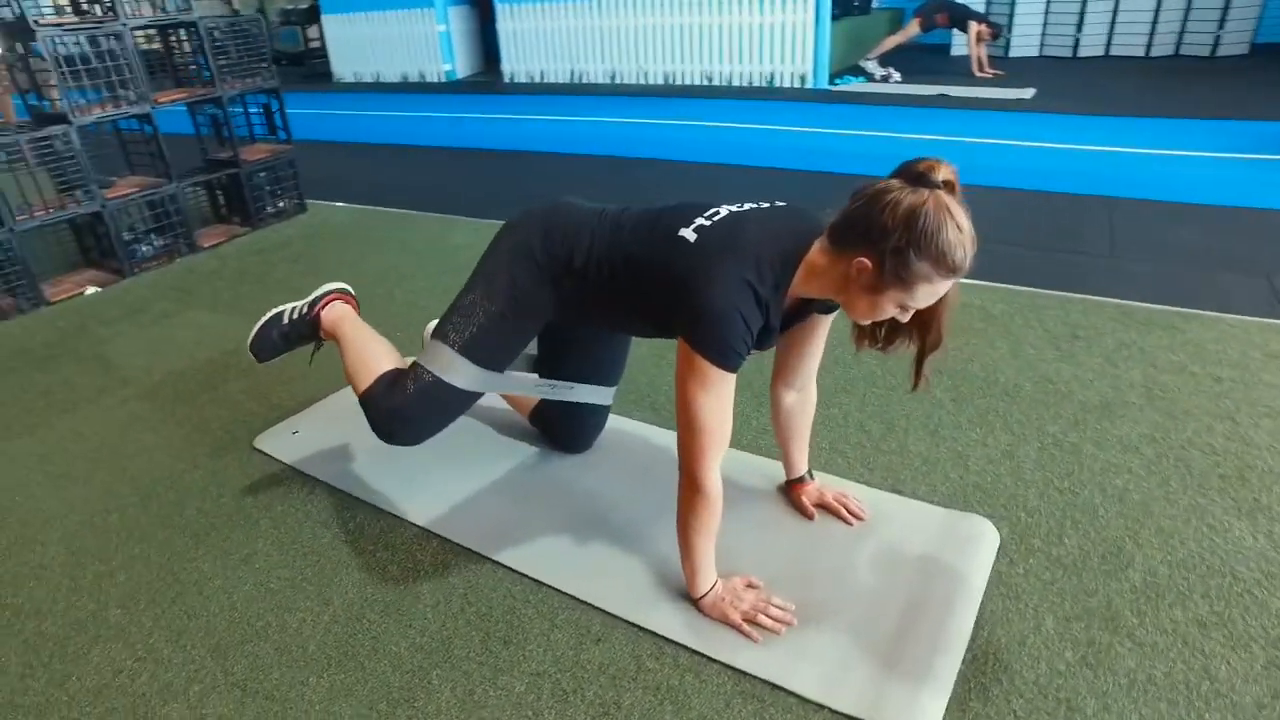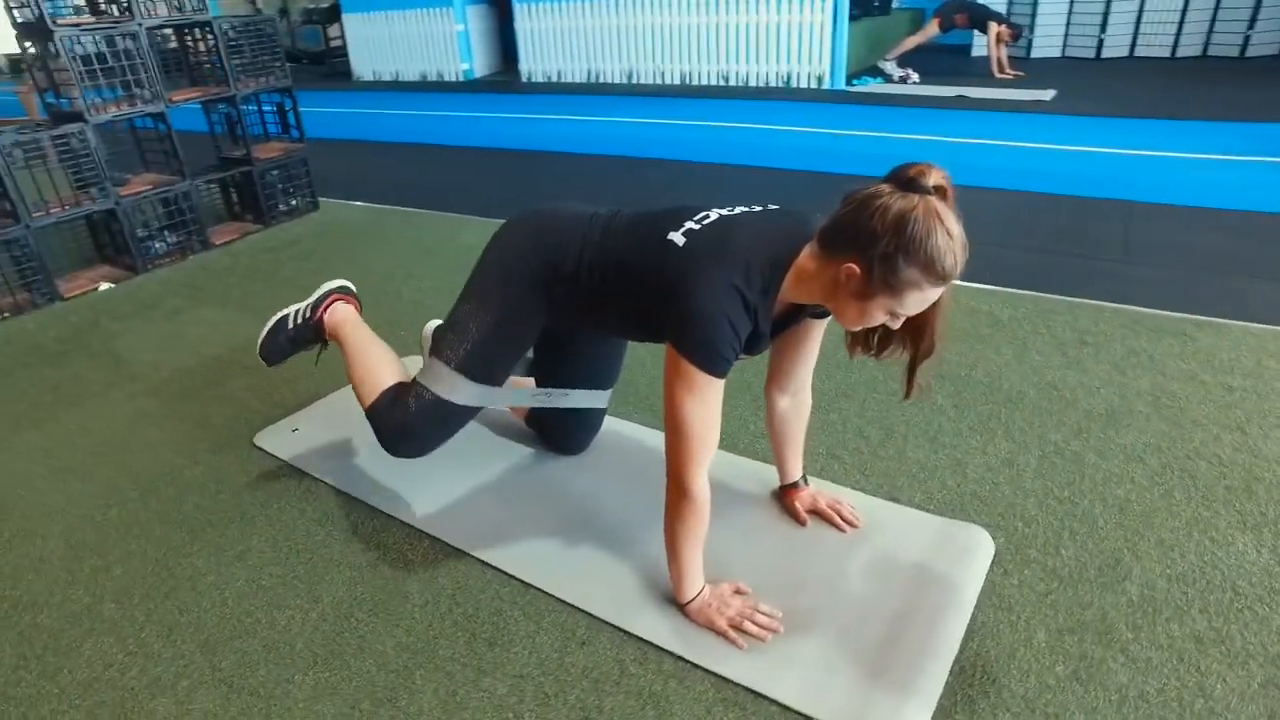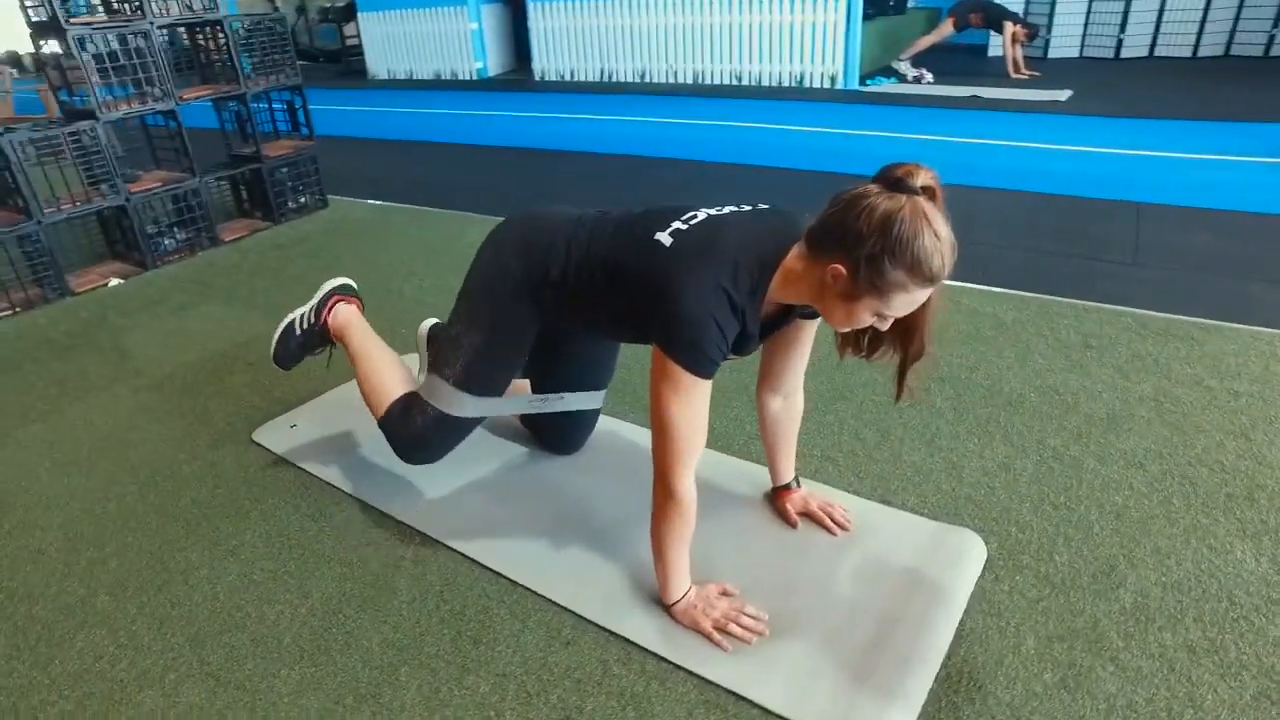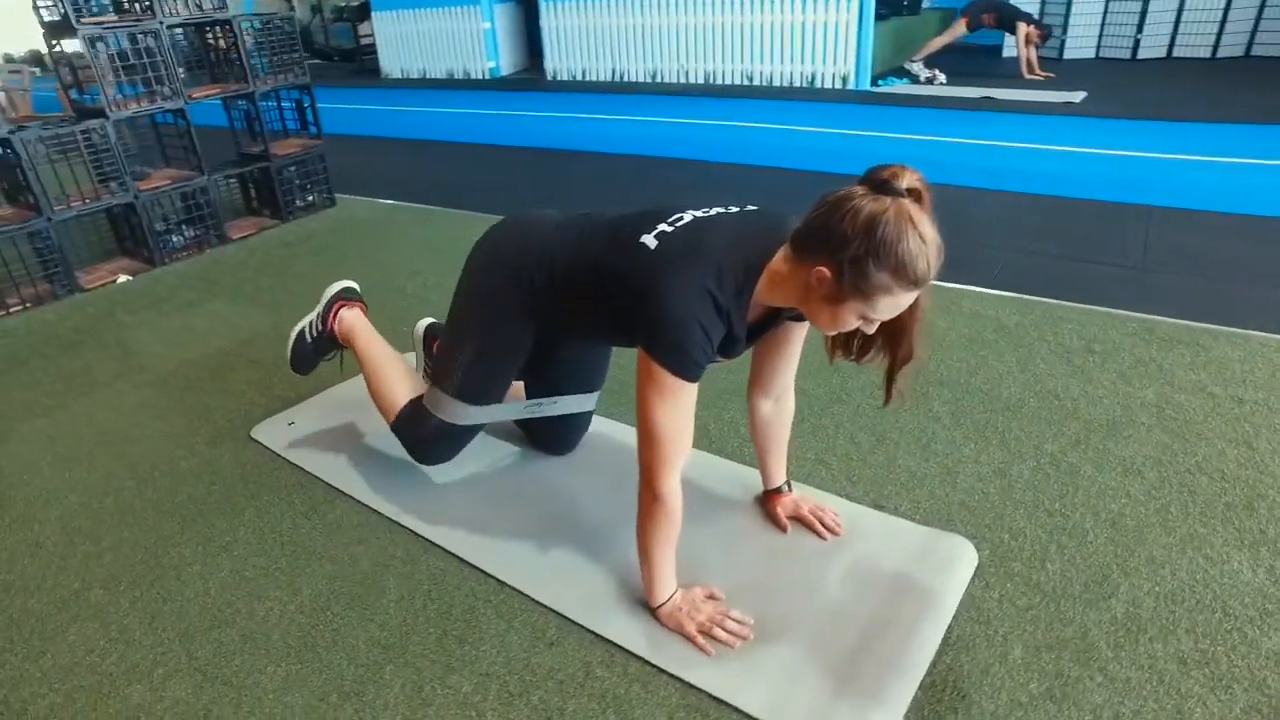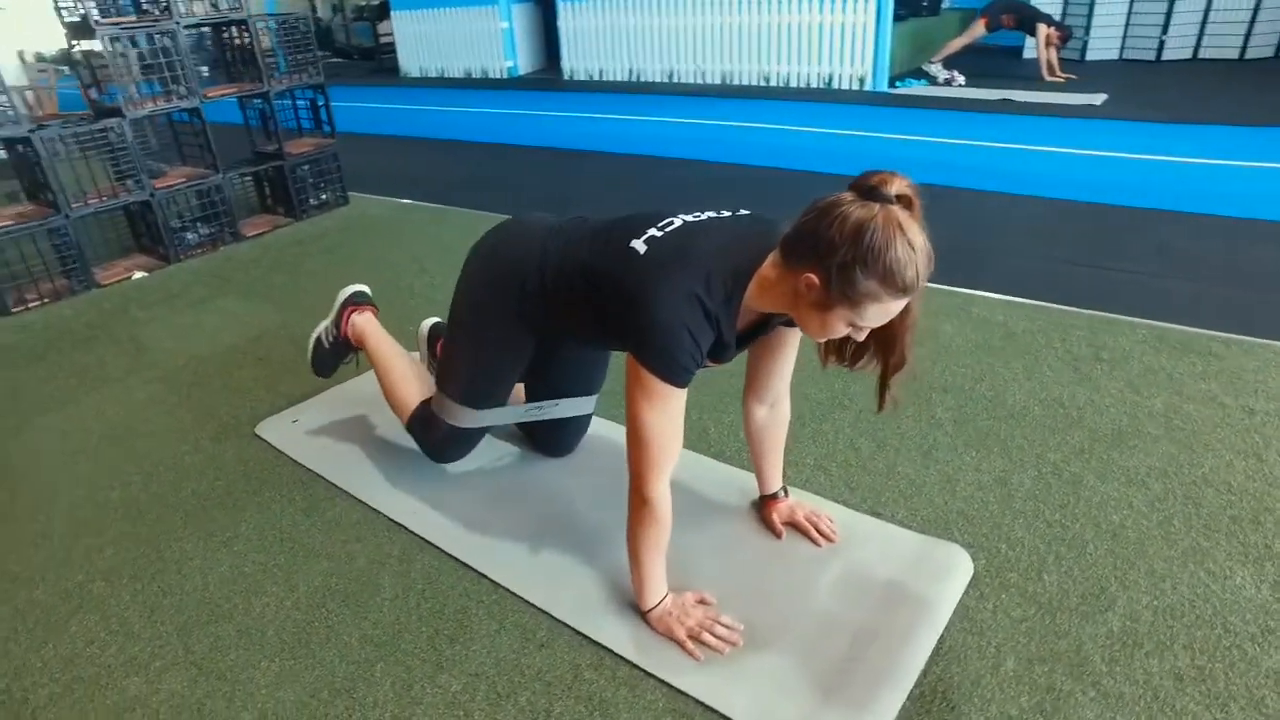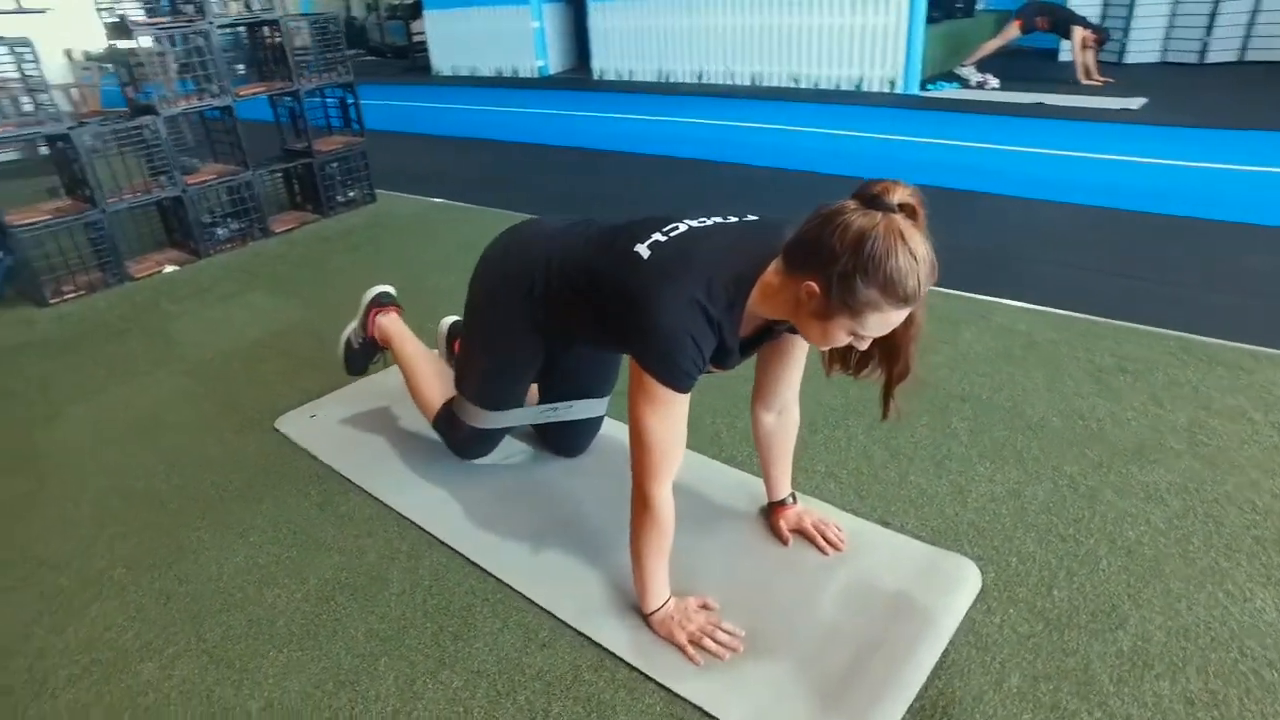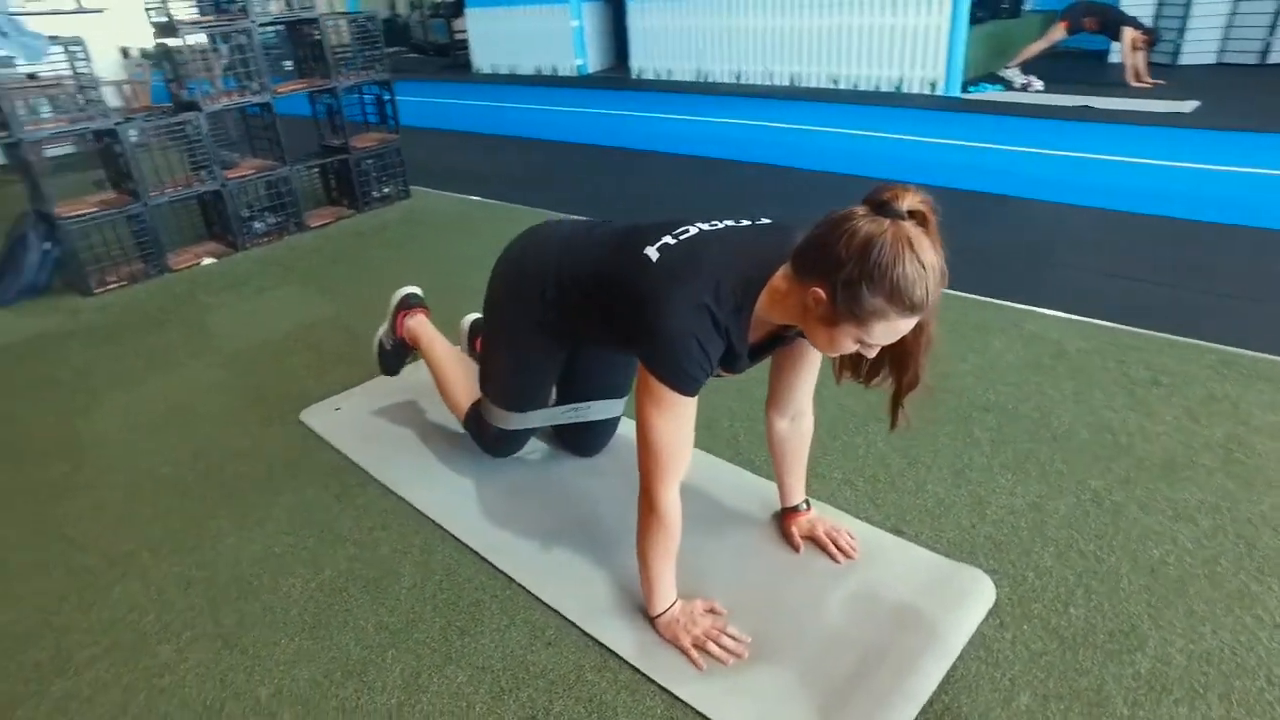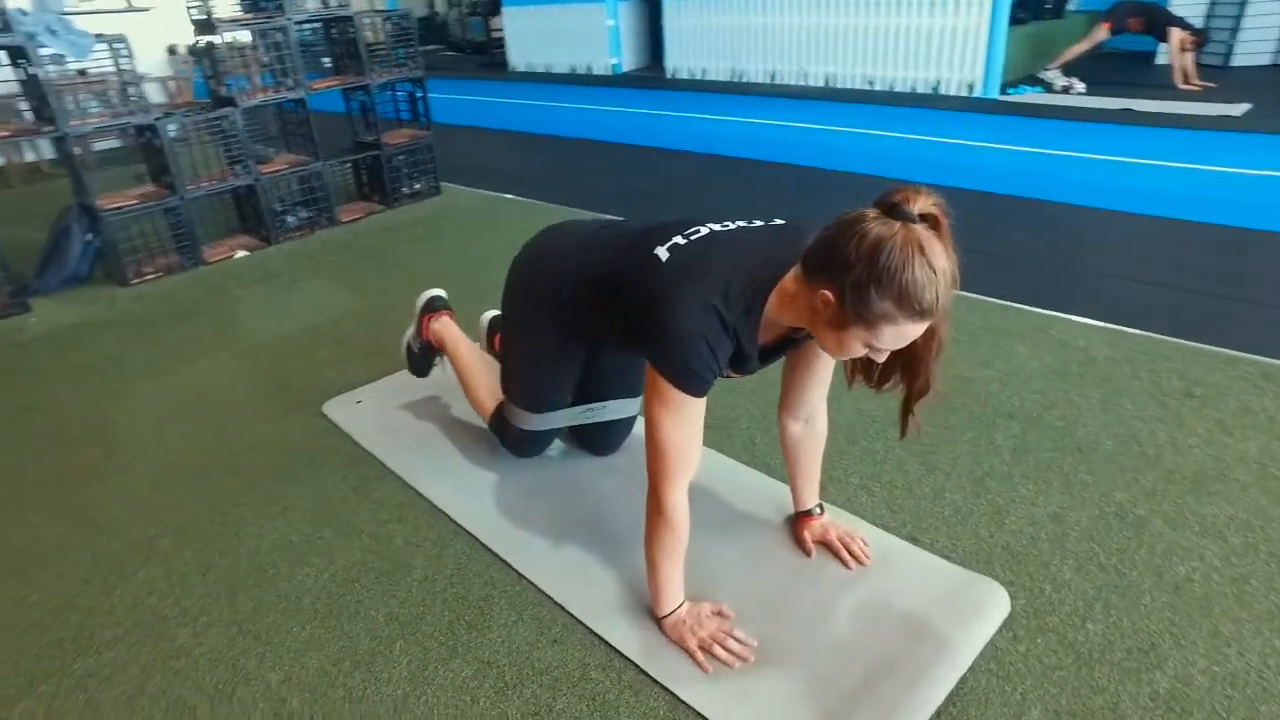
dt=0.1s
person 1, frame 1
left shoulder: (820, 262)
right shoulder: (729, 292)
left elbow: (794, 385)
right elbow: (700, 467)
left wrist: (798, 477)
right wrist: (704, 588)
left hip: (596, 279)
right hip: (543, 262)
left knee: (571, 435)
right knee: (404, 415)
left ankle: (469, 357)
right ankle: (333, 314)
person 1, frame 2
left shoulder: (812, 262)
right shoulder: (718, 298)
left elbow: (788, 390)
right elbow: (688, 474)
left wrist: (792, 483)
right wrist: (692, 594)
left hip: (588, 284)
right hip: (531, 269)
left knee: (566, 438)
right knee: (411, 428)
left ankle: (458, 347)
right ankle: (335, 314)
person 1, frame 3
left shoulder: (804, 262)
right shoulder: (705, 298)
left elbow: (780, 391)
right elbow: (675, 474)
left wrist: (785, 485)
right wrist: (677, 595)
left hip: (582, 283)
right hip: (524, 271)
left knee: (561, 438)
right knee: (419, 436)
left ankle: (450, 346)
right ankle: (340, 315)
person 1, frame 4
left shoulder: (793, 261)
right shoulder: (690, 301)
left elbow: (771, 395)
right elbow: (661, 478)
left wrist: (777, 488)
right wrist: (665, 599)
left hip: (573, 283)
right hip: (513, 274)
left knee: (554, 439)
right knee: (432, 439)
left ankle: (447, 346)
right ankle: (345, 317)
person 1, frame 5
left shoulder: (787, 268)
right shoulder: (678, 307)
left elbow: (767, 400)
right elbow: (650, 482)
left wrist: (773, 494)
right wrist: (654, 602)
left hip: (572, 285)
right hip: (511, 278)
left knee: (554, 441)
right knee: (445, 438)
left ankle: (448, 345)
right ankle: (358, 321)
person 1, frame 6
left shoulder: (792, 270)
right shoulder: (682, 312)
left elbow: (776, 407)
right elbow: (653, 486)
left wrist: (780, 501)
right wrist: (658, 605)
left hip: (581, 290)
right hip: (519, 282)
left knee: (567, 442)
right knee: (472, 437)
left ankle: (466, 342)
right ankle: (384, 321)
person 1, frame 7
left shoulder: (805, 277)
right shoulder: (688, 317)
left elbow: (790, 412)
right elbow: (660, 489)
left wrist: (794, 507)
right wrist: (663, 608)
left hip: (598, 291)
right hip: (537, 283)
left knee: (585, 442)
right knee: (500, 436)
left ankle: (487, 341)
right ankle: (413, 323)
person 1, frame 8
left shoulder: (821, 275)
right shoulder: (699, 317)
left elbow: (802, 415)
right elbow: (669, 488)
left wrist: (808, 512)
right wrist: (672, 609)
left hip: (611, 288)
right hip: (551, 285)
left knee: (599, 440)
right knee: (525, 436)
left ankle: (505, 339)
right ankle: (438, 324)
